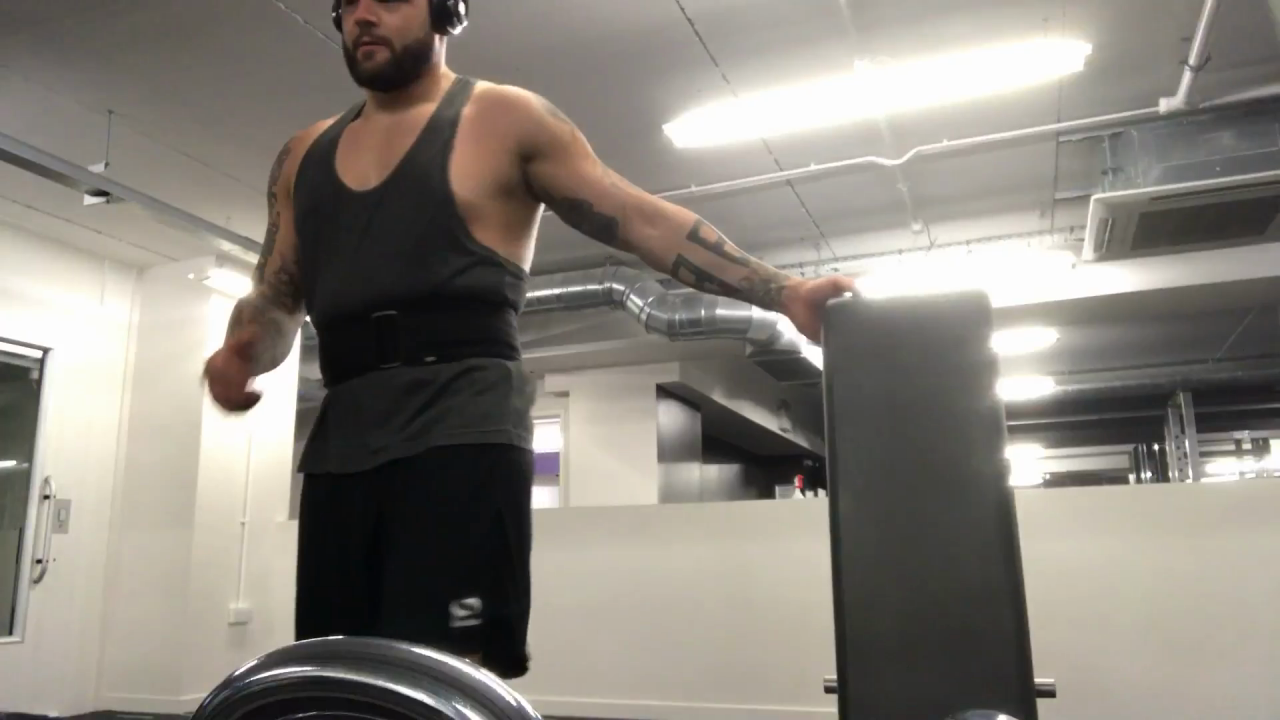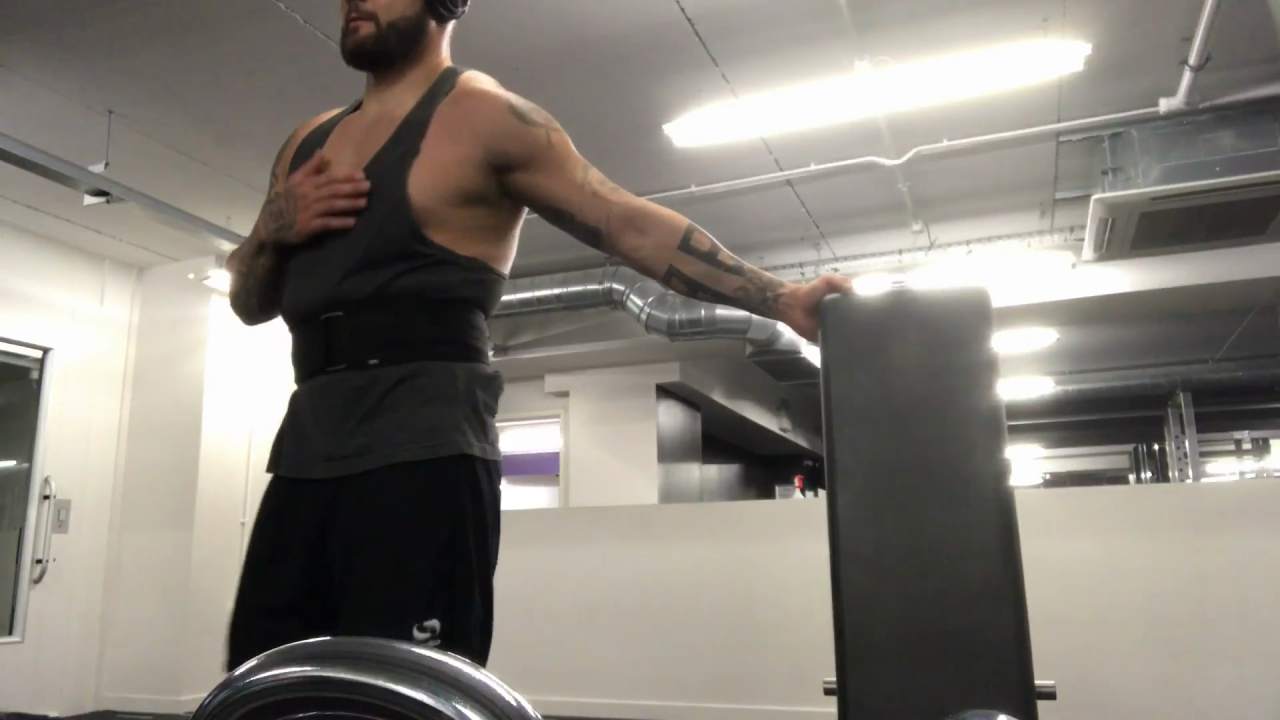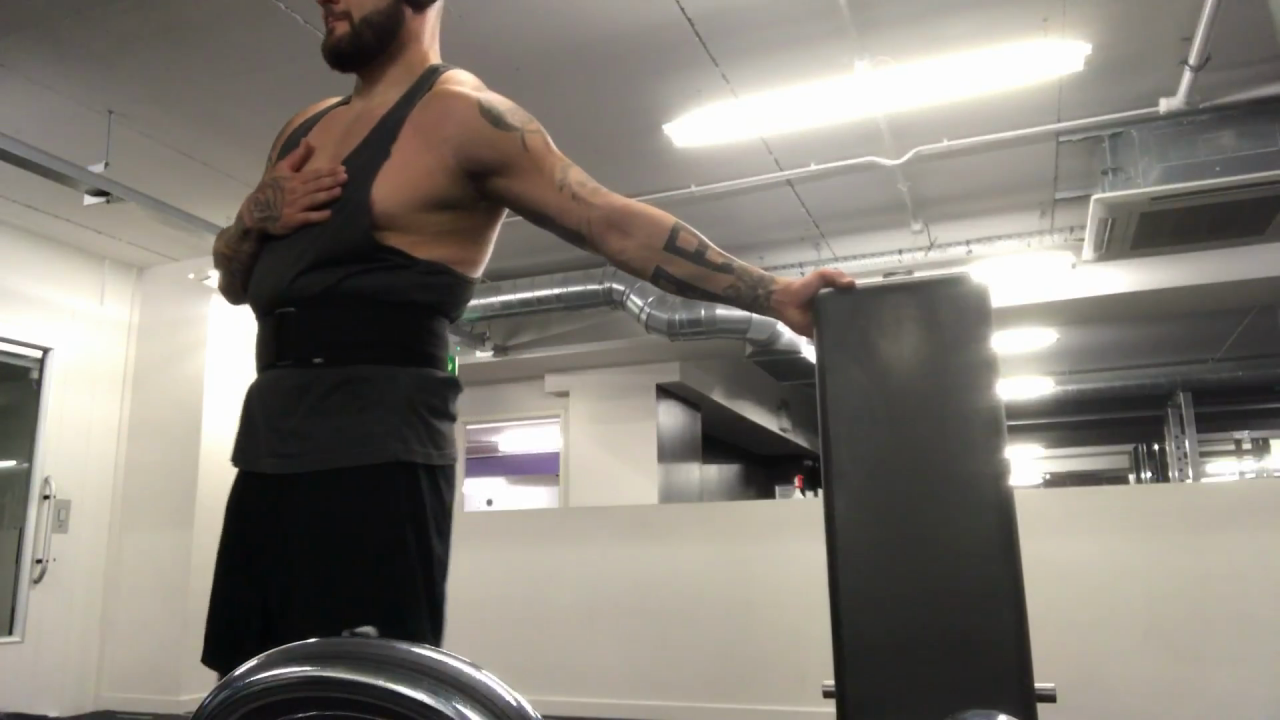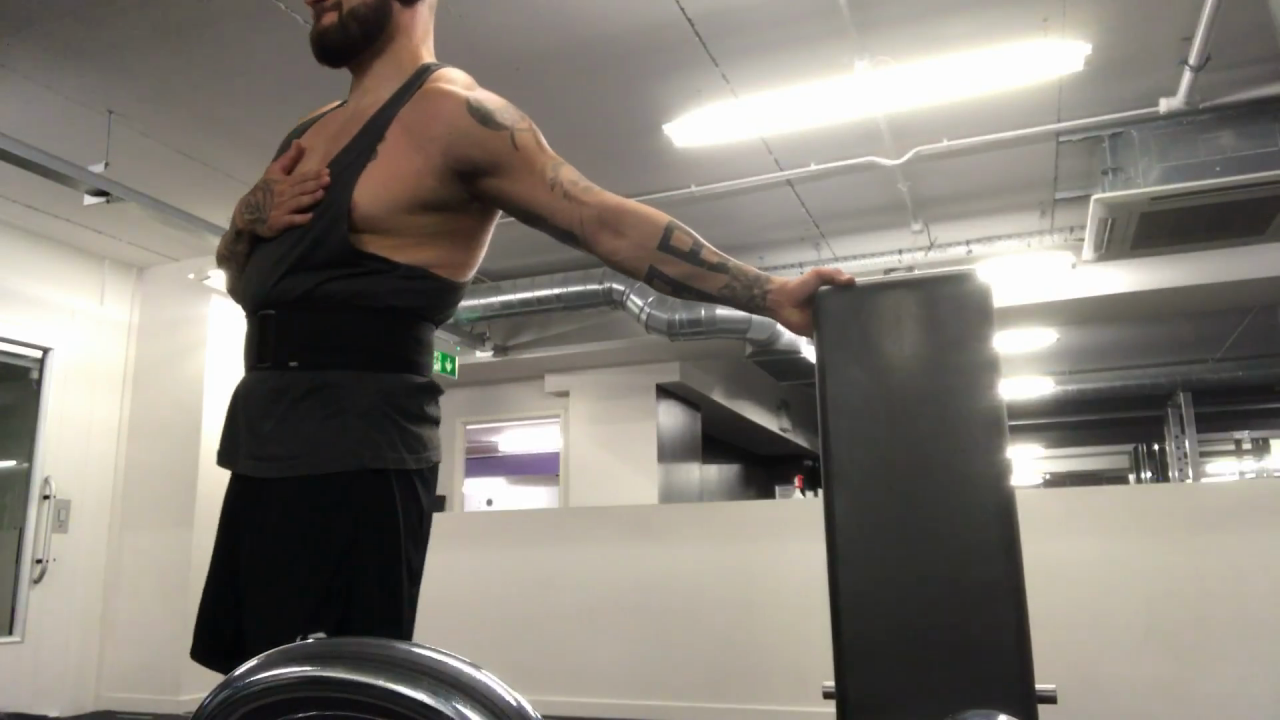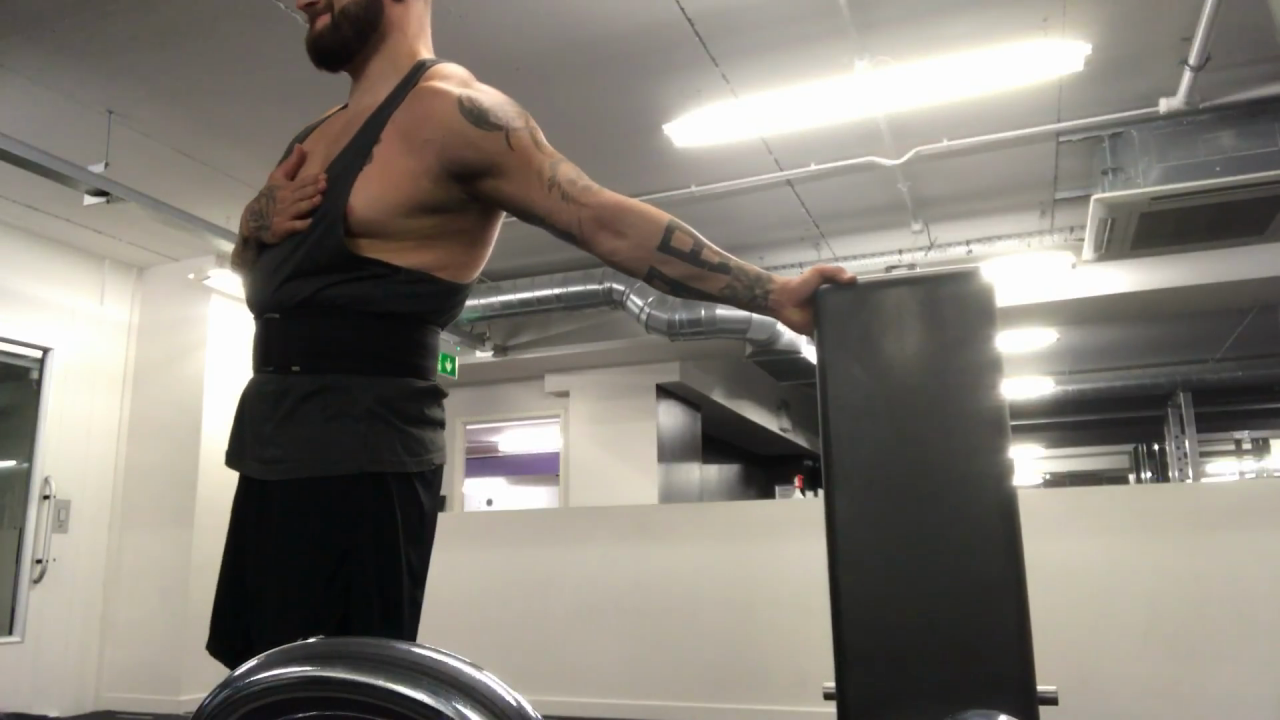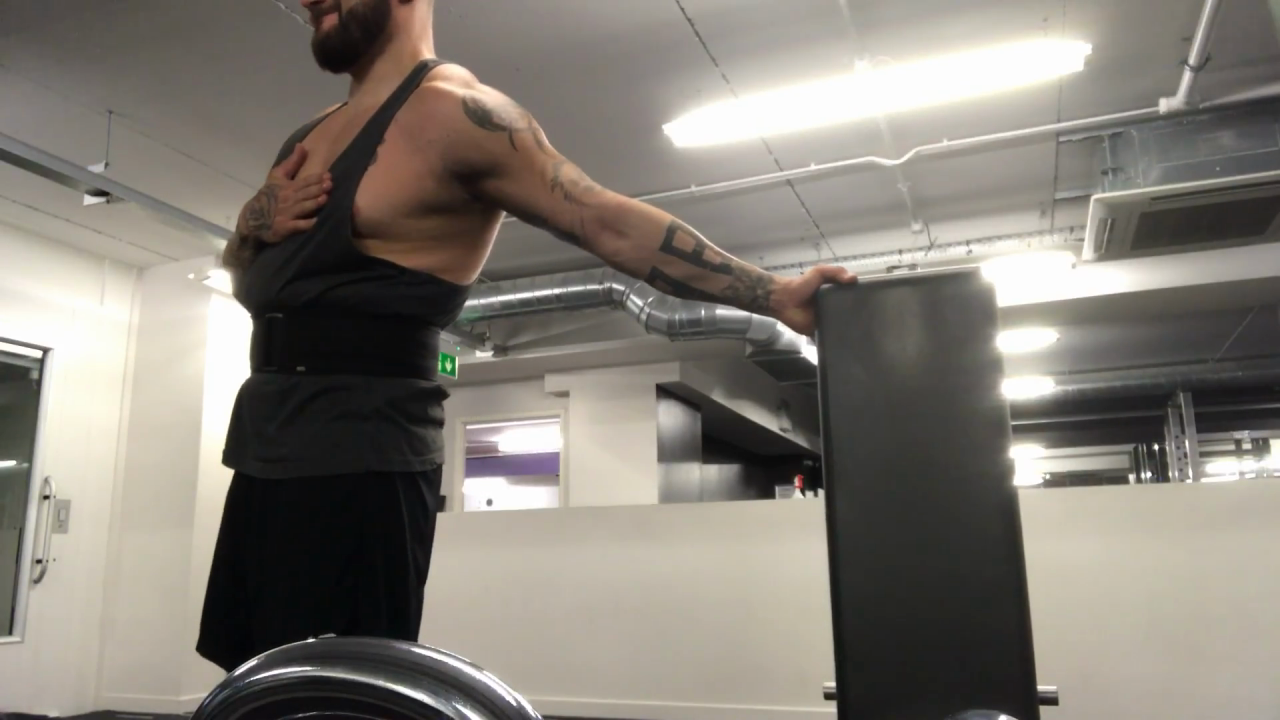
dt=0.3s
person 1, frame 1
left shoulder: (504, 119)
right shoulder: (305, 156)
left elbow: (645, 221)
right elbow: (276, 300)
left wrist: (784, 292)
right wrist: (237, 352)
left hip: (463, 433)
right hip: (339, 449)
person 1, frame 2
left shoulder: (483, 116)
right shoulder: (309, 142)
left elbow: (631, 224)
right elbow: (249, 300)
left wrist: (782, 297)
right wrist: (274, 225)
left hip: (422, 450)
right hip: (308, 448)
person 1, frame 3
left shoulder: (461, 117)
right shoulder: (303, 130)
left elbow: (615, 224)
right elbow: (233, 281)
left wrist: (772, 294)
right wrist: (255, 215)
left hip: (373, 454)
right hip: (272, 449)
person 1, frame 4
left shoulder: (454, 115)
right shoulder: (312, 134)
left elbow: (609, 224)
right elbow: (241, 279)
left wrist: (769, 294)
right wrist: (247, 216)
left hip: (353, 458)
right hip: (266, 452)
person 1, frame 5
left shoulder: (451, 113)
right shoulder: (320, 136)
left elbow: (607, 223)
right elbow: (261, 282)
left wrist: (770, 293)
right wrist: (254, 221)
left hip: (356, 463)
right hip: (274, 456)
person 1, frame 6
left shoulder: (454, 113)
right shoulder: (313, 134)
left elbow: (610, 223)
right elbow: (246, 280)
left wrist: (771, 293)
right wrist: (252, 221)
left hip: (357, 462)
right hip: (266, 454)
